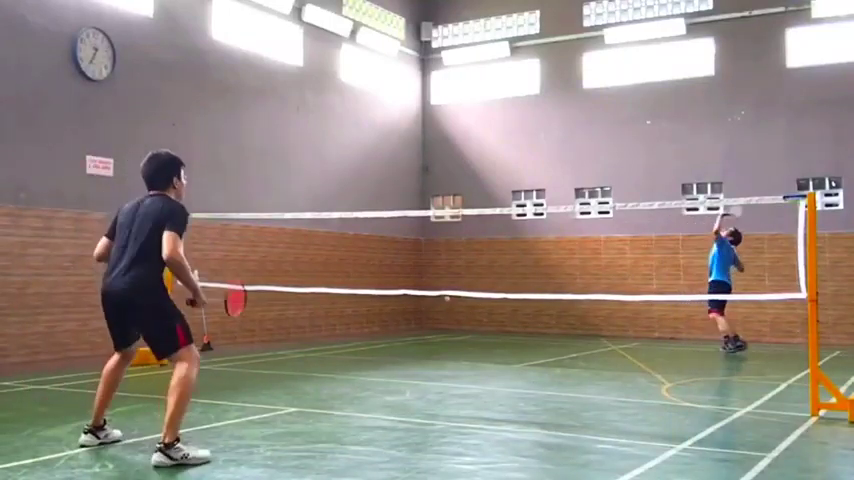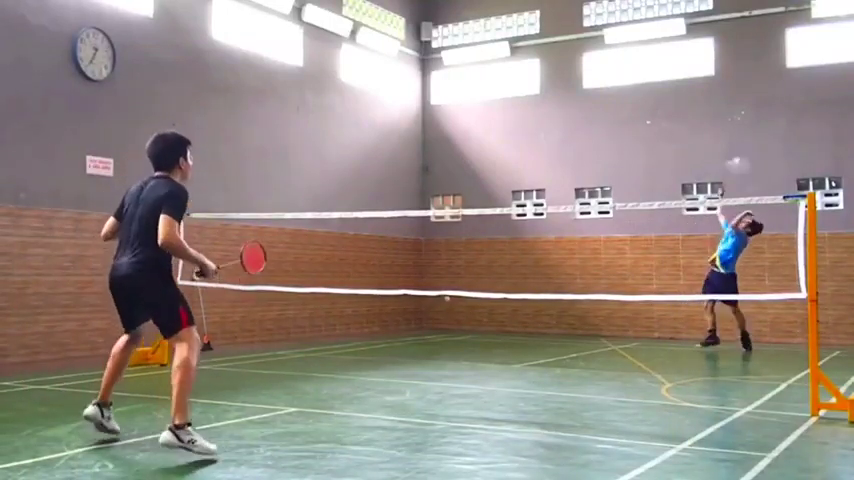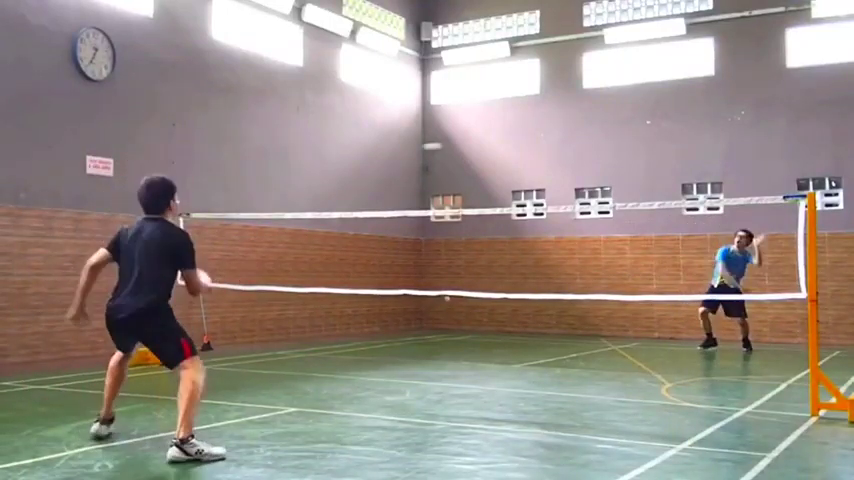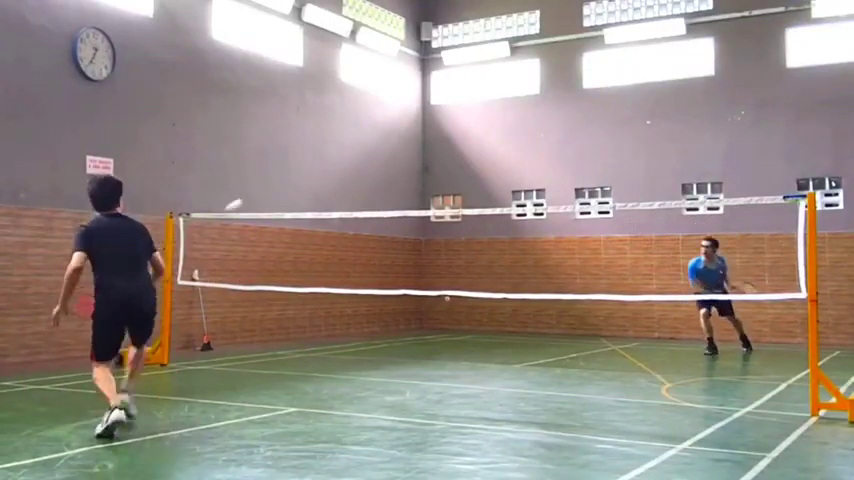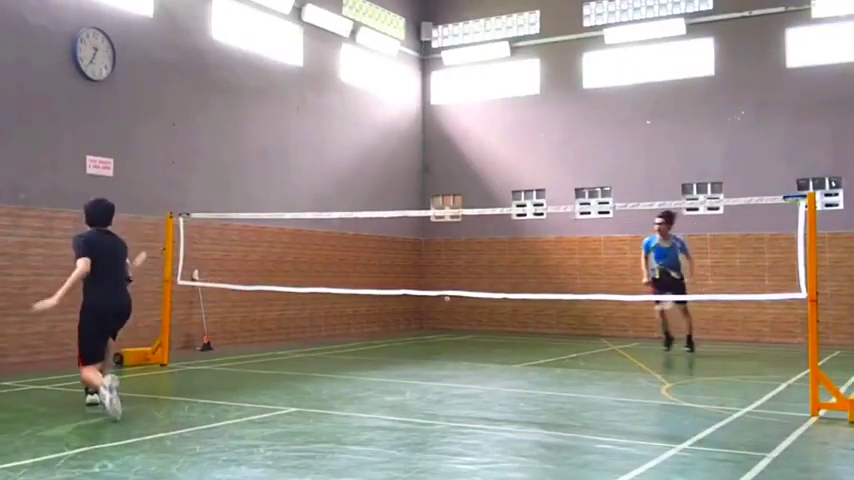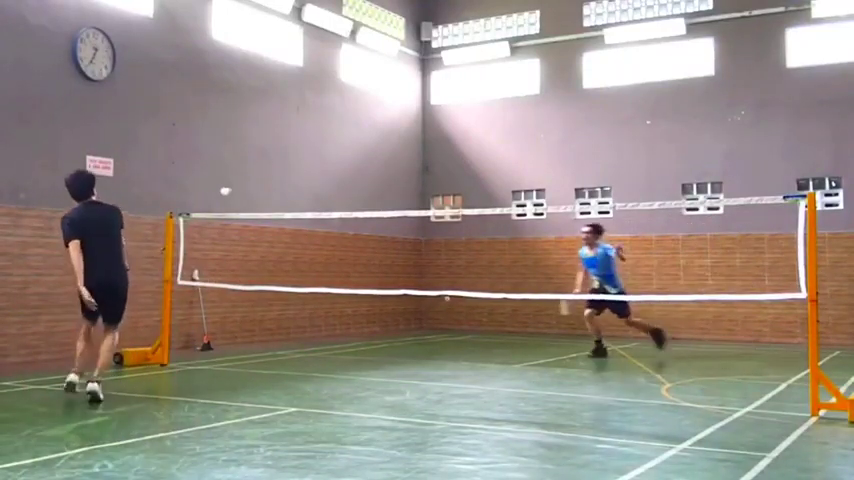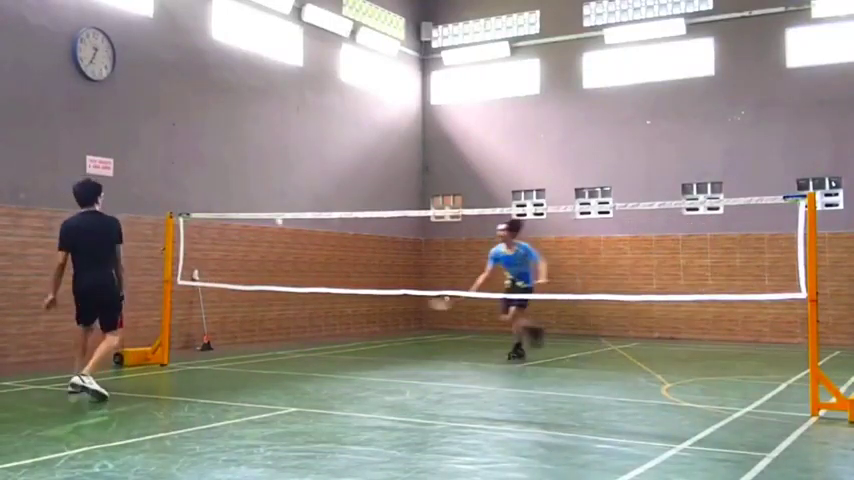
dt=0.3s
person 1, frame 1
left shoulder: (128, 208)
right shoulder: (173, 209)
left elbow: (99, 254)
right elbow: (171, 255)
right wrist: (195, 289)
left hip: (112, 292)
right hip: (144, 293)
left knee: (123, 354)
right knee: (187, 359)
left ankle: (95, 428)
right ankle: (168, 445)
person 1, frame 2
left shoulder: (136, 190)
right shoulder: (175, 191)
left elbow: (107, 233)
right elbow: (167, 239)
right wrist: (203, 262)
left hip: (120, 274)
right hip: (149, 276)
left knee: (131, 335)
right knee: (187, 342)
left ankle: (101, 405)
right ankle: (179, 428)
person 1, frame 3
left shoulder: (127, 233)
right shoulder: (179, 237)
left elbow: (93, 264)
right elbow: (195, 287)
left wrist: (79, 305)
right wrist: (203, 281)
left hip: (117, 312)
right hip: (154, 313)
left knee: (122, 355)
right knee: (193, 369)
left ankle: (105, 420)
right ankle: (183, 442)
person 1, frame 4
left shoulder: (88, 231)
right shoulder: (139, 228)
left elbow: (75, 267)
right elbow: (159, 268)
left wrist: (61, 305)
left hip: (109, 302)
right hip: (143, 300)
left knee: (100, 366)
right knee: (137, 346)
left ankle: (115, 407)
right ankle: (126, 393)
person 1, frame 5
left shoulder: (84, 240)
right shoulder: (119, 243)
left elbow: (83, 269)
left wrist: (57, 297)
right wrist: (133, 266)
left hip: (96, 307)
right hip: (122, 305)
left knee: (88, 368)
right knee: (103, 344)
left ankle: (103, 384)
person 1, frame 6
left shoulder: (70, 218)
right shoulder: (114, 212)
left elbow: (75, 251)
left wrist: (81, 286)
left hip: (92, 281)
right hip: (117, 279)
left knee: (87, 326)
right knee: (111, 330)
left ankle: (75, 374)
right ankle: (95, 380)
person 1, frame 7
left shoulder: (68, 225)
right shoulder: (112, 223)
left elbow: (61, 262)
right elbow: (118, 262)
left wrist: (53, 292)
right wrist: (121, 291)
left hip: (82, 285)
right hip: (105, 285)
left knee: (85, 328)
right knee: (112, 336)
right ankle: (86, 374)
person 2, frame 1
left shoulder: (723, 243)
right shoulder: (730, 251)
left elbow: (715, 231)
right elbow: (741, 268)
left wrist: (720, 217)
left hip: (718, 282)
right hip: (724, 283)
left knee: (714, 315)
right knee: (719, 314)
left ankle: (736, 340)
right ankle: (728, 340)
person 2, frame 2
left shoulder: (742, 238)
right shoulder: (730, 230)
left elbow: (733, 224)
right elbow: (723, 220)
left wrist: (744, 214)
left hip: (727, 275)
right hip: (714, 273)
left knee: (734, 309)
right knee: (708, 306)
left ankle: (745, 337)
right ankle: (712, 336)
person 2, frame 3
left shoulder: (747, 254)
right shoulder: (724, 251)
left elbow: (757, 263)
right elbow: (723, 270)
left wrist: (757, 246)
right wrist: (736, 284)
left hip: (733, 290)
right hip: (717, 287)
left knee: (742, 320)
right knee: (703, 311)
left ankle: (746, 341)
right ankle: (709, 338)
person 2, frame 4
left shoulder: (720, 260)
right shoulder: (694, 264)
left elbow: (725, 274)
right elbow: (694, 285)
left wrist: (729, 286)
right wrist: (710, 293)
left hip: (720, 292)
right hip: (704, 294)
left knee: (732, 318)
right knee: (704, 313)
left ankle: (744, 340)
right ankle: (711, 344)
person 2, frame 5
left shoulder: (678, 241)
right shoulder: (649, 241)
left elbow: (689, 258)
right elbow: (644, 258)
left wrist: (691, 273)
right wrist: (645, 276)
left hip: (675, 278)
right hip: (657, 278)
left knee: (683, 309)
right knee: (660, 309)
left ankle: (689, 340)
right ankle: (667, 337)
person 2, frame 6
left shoulder: (605, 249)
right shoulder: (582, 252)
left elbow: (622, 260)
right elbow: (582, 271)
left wrist: (618, 254)
right wrist: (578, 287)
left hip: (614, 289)
right hip: (598, 289)
left knee: (628, 321)
right knee: (588, 314)
left ankle: (654, 332)
right ankle: (599, 347)
person 2, frame 7
left shoulder: (523, 248)
right shoulder: (496, 251)
left elbow: (540, 261)
right elbow: (486, 272)
left wrist: (542, 277)
right wrist: (473, 289)
left hip: (524, 286)
right hip: (511, 286)
left knee: (513, 314)
right knee: (506, 317)
left ankle: (518, 348)
right ankle: (533, 329)
